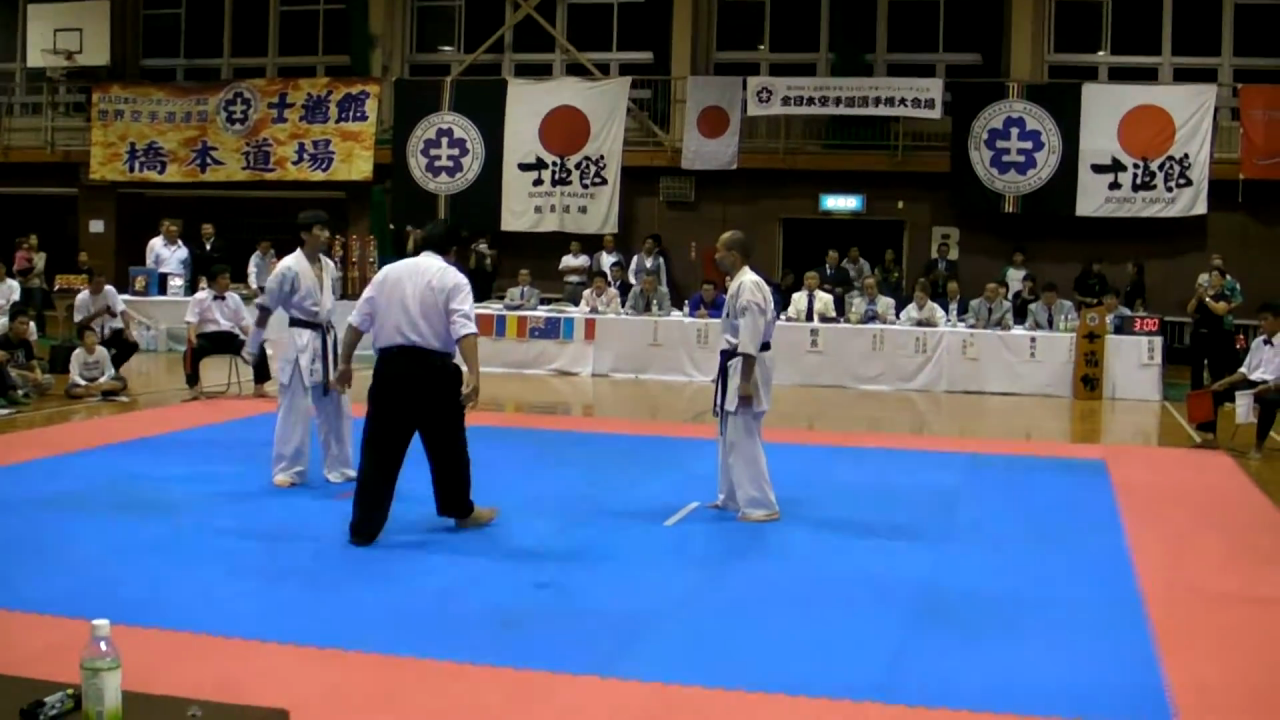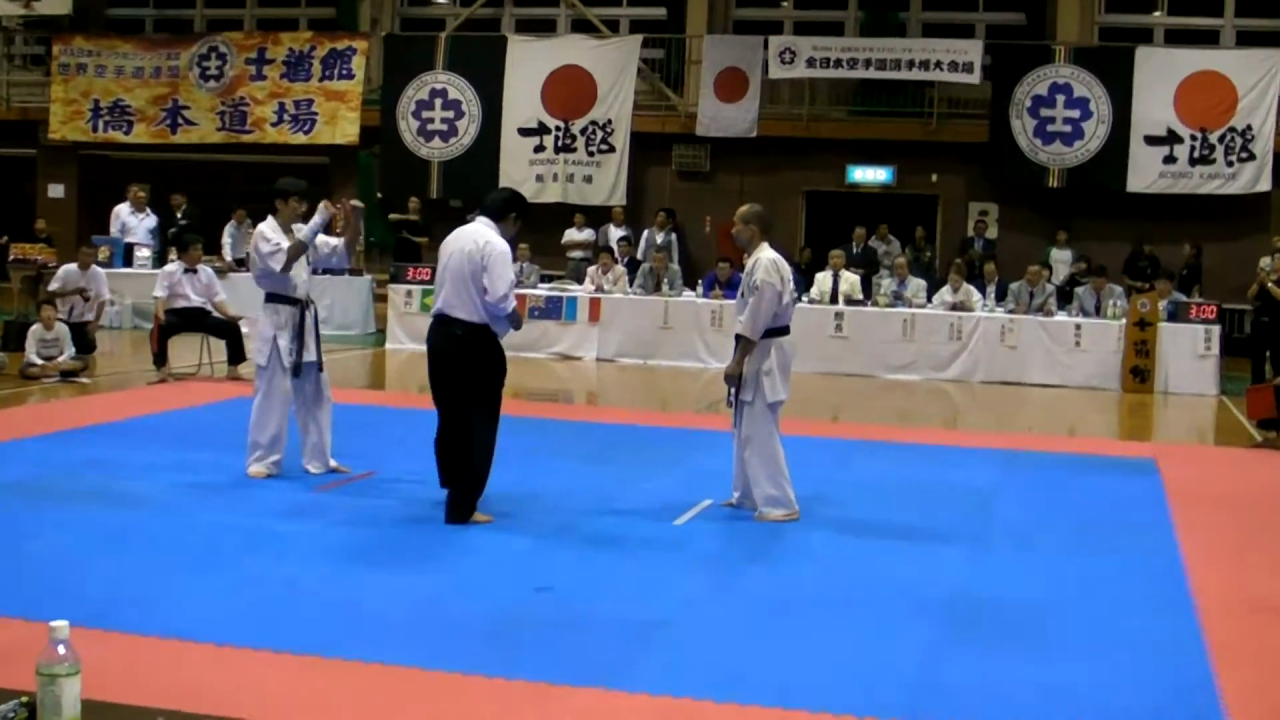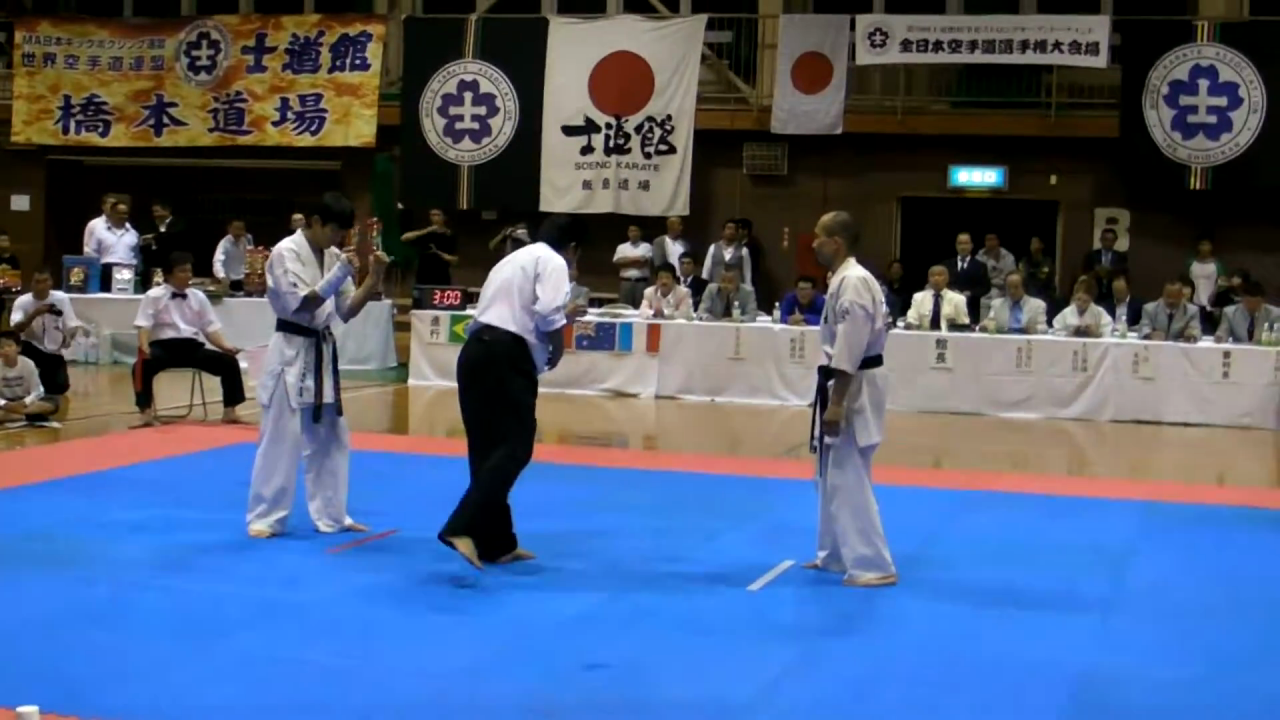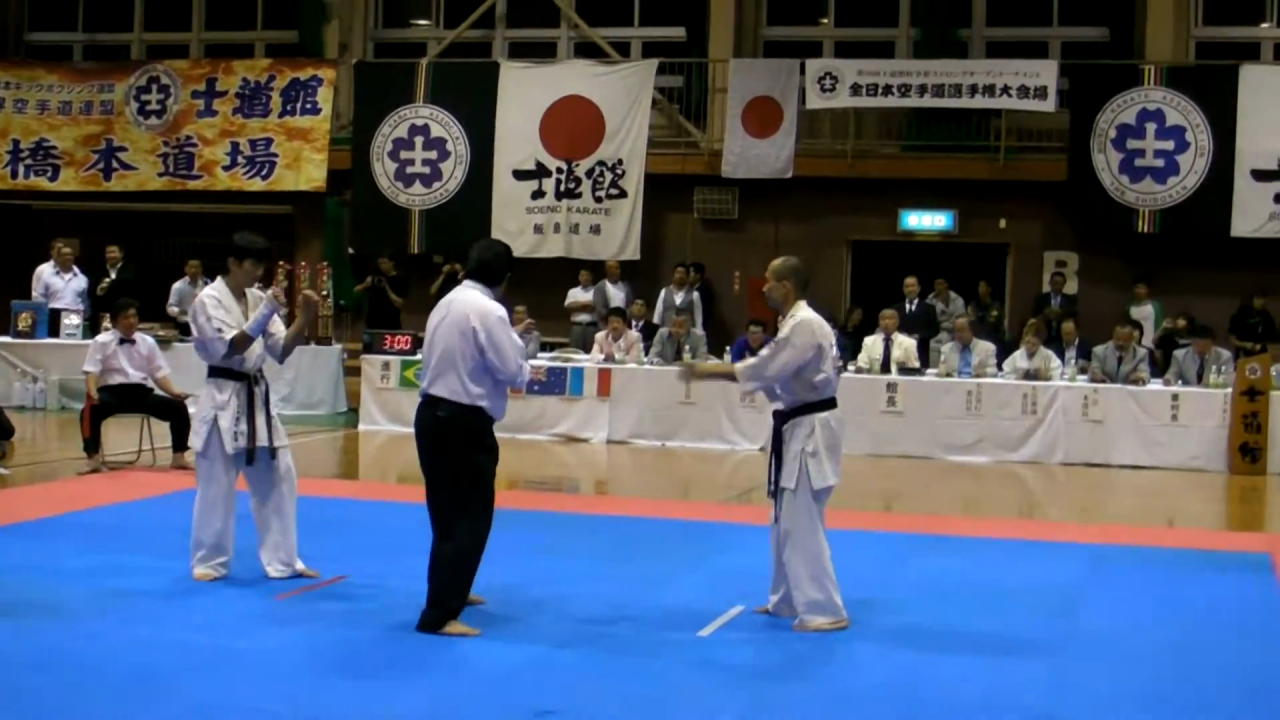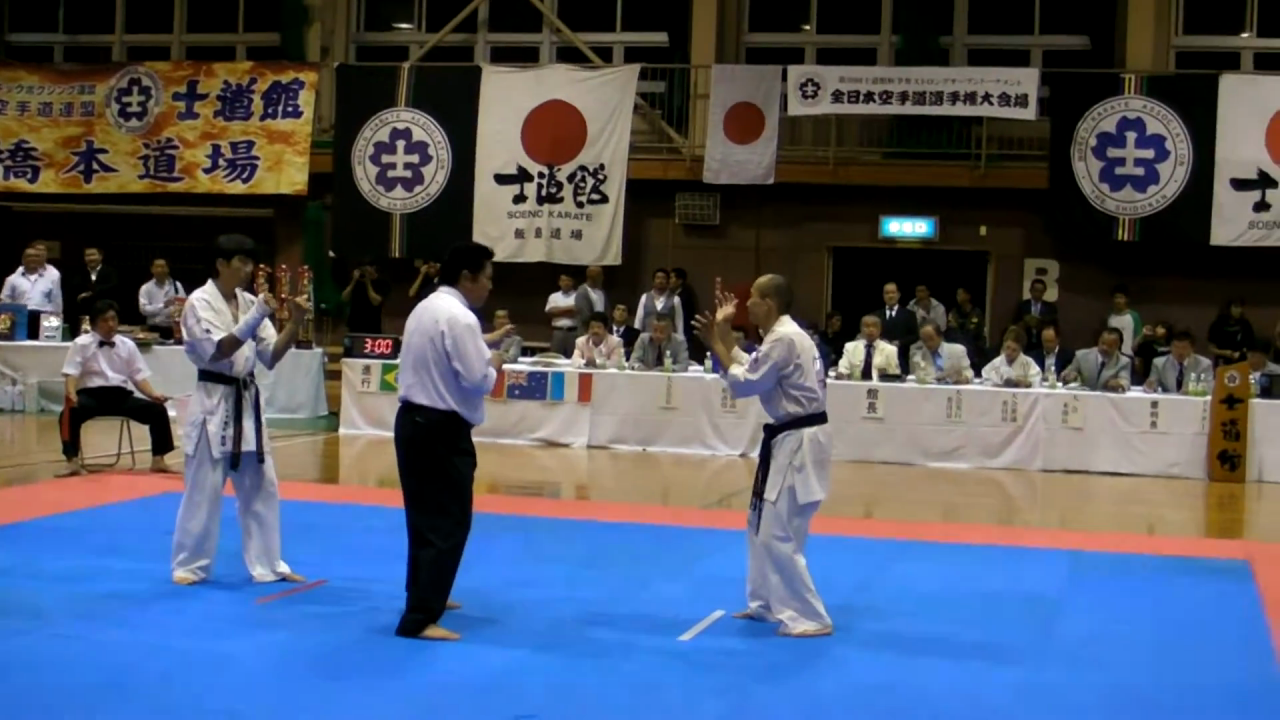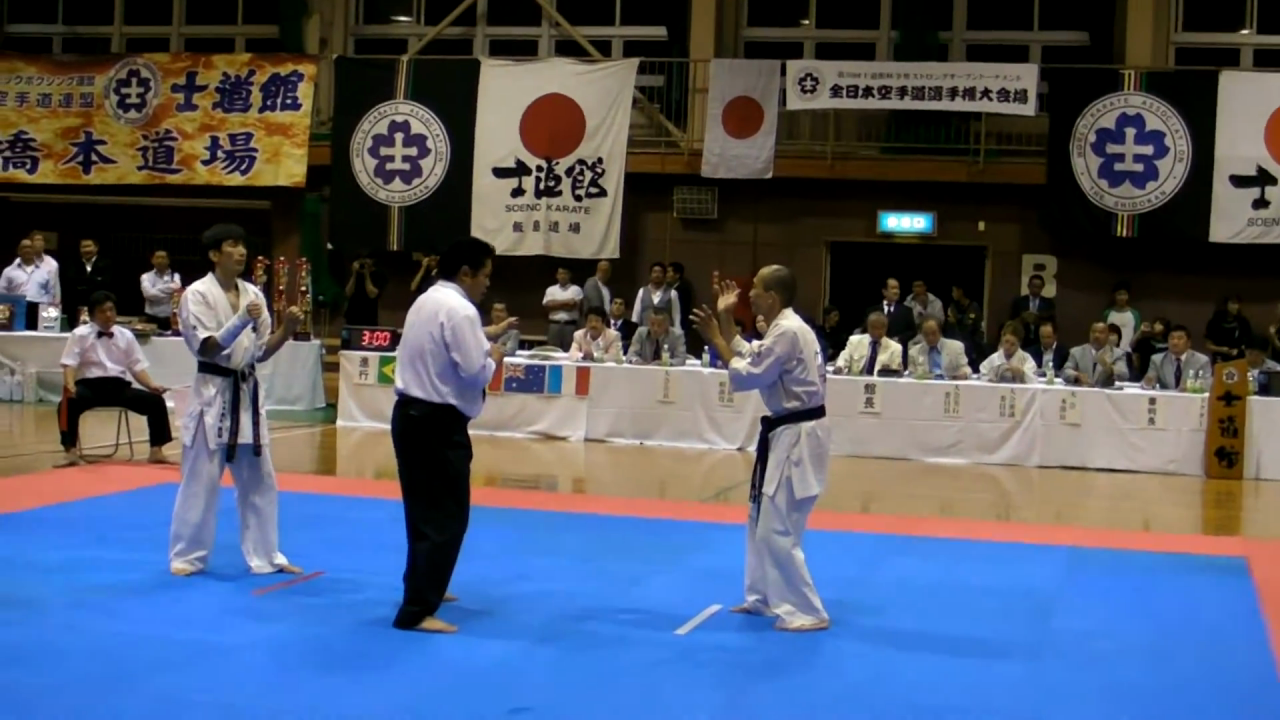
dt=0.7s
person 1, frame 1
left shoulder: (388, 272)
right shoulder: (454, 279)
left elbow: (359, 320)
right elbow: (464, 329)
left wrist: (345, 362)
right wrist: (473, 375)
left hip: (391, 367)
right hip: (433, 369)
left knee: (379, 449)
right knee: (448, 444)
left ankle: (363, 528)
right ankle: (461, 511)
person 1, frame 2
left shoulder: (454, 237)
right shoulder: (495, 246)
right elbow: (499, 300)
right wrist: (516, 318)
left hip: (442, 333)
right hip: (473, 341)
left knee: (451, 417)
right knee: (476, 424)
left ankle: (453, 483)
right ankle: (461, 507)
person 1, frame 3
left shoulder: (515, 258)
right shoulder: (552, 261)
right elbow: (548, 314)
left wrist: (562, 317)
right wrist: (557, 349)
left hip: (479, 352)
right hip: (504, 358)
left knee: (490, 444)
right knee: (511, 447)
left ankle: (496, 541)
right ankle: (461, 529)
person 1, frame 4
left shoulder: (446, 304)
right shoulder: (488, 311)
right elbow: (514, 373)
left wrist: (509, 336)
right wrist: (520, 362)
left hip: (434, 415)
right hip: (462, 424)
left knee: (451, 512)
right knee: (467, 518)
left ankle: (451, 590)
right ankle: (439, 615)
person 1, frame 5
left shoulder: (426, 307)
right shoulder: (459, 317)
right elbow: (477, 379)
left wrist: (483, 347)
right wrist: (494, 365)
left hip: (414, 421)
right hip: (441, 430)
left knee: (428, 516)
right knee: (446, 523)
left ankle: (427, 594)
right ankle: (419, 618)
person 1, frame 6
left shoulder: (425, 301)
right shoulder: (459, 309)
right elbow: (475, 371)
left wrist: (482, 341)
right wrist: (494, 358)
left hip: (411, 414)
right hip: (437, 423)
left knee: (427, 510)
right knee: (445, 516)
left ankle: (423, 587)
right ankle: (416, 610)
person 2, frame 1
left shoulder: (748, 285)
right shoulder: (740, 283)
left elbow: (751, 338)
left wrist: (746, 381)
left hip: (746, 368)
right hip: (737, 366)
left knee: (744, 438)
right knee: (731, 436)
person 2, frame 2
left shoulder: (765, 263)
right shoulder: (761, 261)
left elbow: (755, 320)
left wrist: (737, 361)
left hip: (764, 353)
right hip: (760, 353)
left knee: (760, 431)
right knee: (747, 429)
left ankle: (780, 504)
right ankle: (749, 495)
person 2, frame 3
left shoulder: (853, 281)
right shoulder: (845, 279)
left elbow: (849, 351)
left wrist: (835, 404)
left hip: (853, 389)
right hip: (845, 387)
left knee: (849, 479)
right knee: (833, 477)
left ankle: (873, 566)
right ankle: (835, 555)
person 2, frame 4
left shoulder: (803, 324)
right shoulder: (800, 321)
left elbow: (764, 369)
right elbow: (776, 377)
left wrist: (711, 371)
right wrist: (723, 370)
left hip: (811, 429)
right hip: (802, 426)
left knee: (802, 524)
right knee: (787, 522)
left ankle: (825, 611)
right ankle: (788, 600)
person 2, frame 5
left shoulder: (783, 339)
right shoulder: (783, 335)
left elbow: (742, 383)
right elbow: (748, 368)
left wrist: (715, 344)
right wrist: (724, 331)
left hip: (800, 444)
right hip: (789, 441)
left knee: (778, 536)
right knee: (761, 527)
left ankle: (810, 618)
right ankle: (766, 604)
person 2, frame 6
left shoulder: (788, 332)
right shoulder: (785, 328)
left elbow: (745, 375)
right elbow: (748, 356)
left wrist: (715, 338)
right wrist: (725, 319)
left hip: (797, 436)
right hip: (787, 434)
left knee: (777, 530)
right knee: (762, 522)
left ankle: (807, 613)
right ankle: (764, 598)
person 3, frame 1
left shoulder: (329, 266)
right shoulder: (289, 267)
right elbow: (265, 308)
right wrist: (252, 347)
left hip: (326, 341)
right hip: (301, 342)
left knee: (337, 410)
right knee: (296, 410)
person 3, frame 2
left shoulder: (300, 233)
right shoulder: (264, 233)
right elbow: (287, 259)
right wrist: (318, 221)
left hip: (304, 317)
right hip: (278, 318)
left knee: (316, 393)
right knee: (273, 394)
left ankle: (319, 458)
right ankle: (261, 460)
person 3, frame 3
left shoulder: (334, 256)
right shoulder: (286, 252)
left elbow: (347, 311)
right elbow: (300, 305)
left wrist: (374, 278)
right wrist: (338, 275)
left hip: (323, 352)
right hip: (291, 353)
left knee: (331, 440)
right knee: (281, 440)
left ankle: (332, 515)
right ankle: (264, 517)
person 3, frame 4
left shoulder: (258, 298)
right shoulder: (209, 299)
left elbow: (280, 351)
right elbow: (229, 349)
left wrist: (304, 318)
right wrist: (266, 313)
left hip: (256, 396)
right hip: (223, 398)
left knee: (278, 480)
right knee: (216, 486)
left ankle: (283, 560)
right ankle: (209, 561)
person 3, frame 5
left shoulder: (250, 302)
right shoulder: (200, 302)
left elbow: (270, 356)
right elbow: (219, 350)
left wrist: (293, 325)
right wrist: (257, 316)
left hip: (247, 402)
right hip: (215, 403)
left knee: (261, 488)
right knee: (203, 490)
left ankle: (268, 564)
right ankle: (188, 566)
person 3, frame 6
left shoulder: (252, 294)
right shoulder: (197, 294)
left elbow: (261, 351)
right elbow: (205, 349)
left wrist: (287, 329)
right wrist: (241, 320)
left hip: (247, 392)
right hip: (213, 393)
left knee: (260, 480)
right knee: (200, 481)
left ankle: (266, 555)
right ankle: (186, 556)
